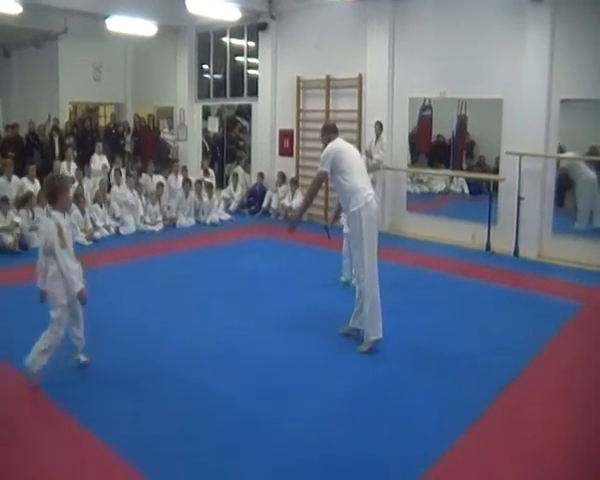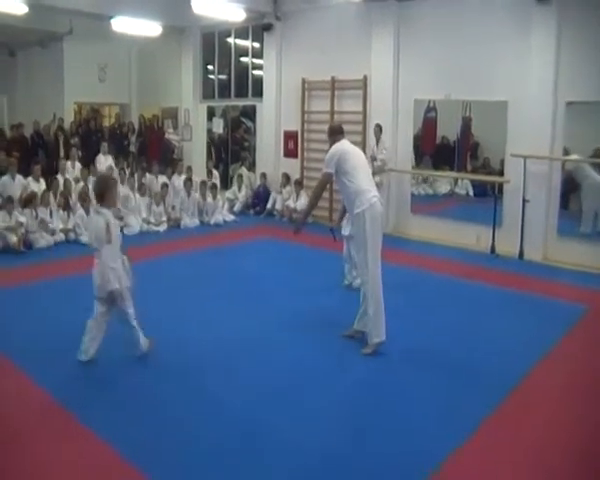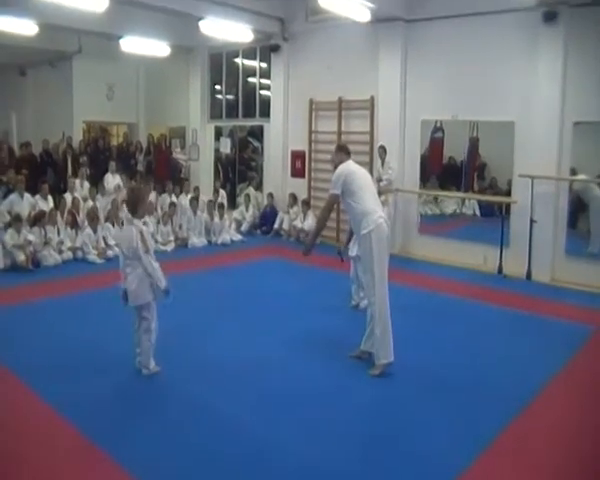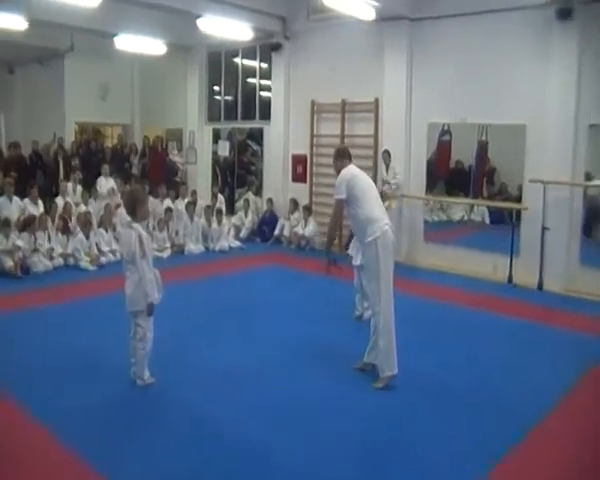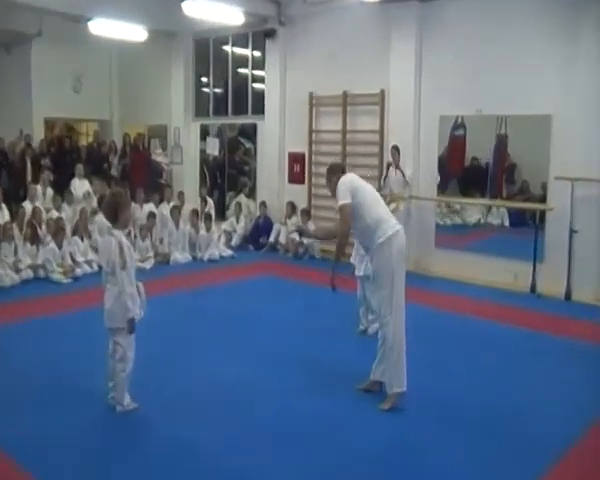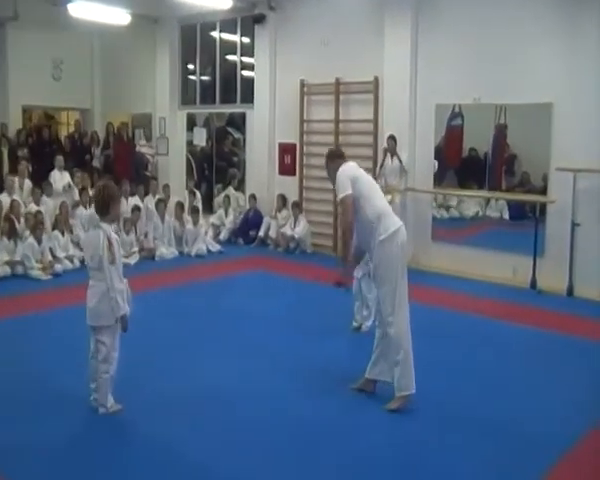
dt=0.4s
person 1, frame 1
left shoulder: (331, 149)
right shoulder: (347, 148)
left elbow: (315, 186)
left wrist: (298, 215)
right wrist: (334, 216)
left hip: (361, 209)
right hip: (364, 207)
left knee: (366, 270)
right knee: (360, 269)
left ankle: (372, 333)
right ankle: (357, 324)
person 1, frame 2
left shoulder: (336, 150)
right shoulder: (354, 150)
left elbow: (320, 187)
left wrist: (303, 217)
right wrist: (340, 218)
left hip: (365, 211)
right hip: (368, 209)
left knee: (370, 272)
right knee: (364, 271)
left ankle: (375, 336)
right ankle: (362, 326)
person 1, frame 3
left shoulder: (342, 171)
right shoulder: (358, 171)
left elbow: (327, 210)
left wrist: (312, 240)
left hip: (371, 232)
right hip: (374, 229)
left knee: (377, 293)
right knee: (371, 292)
left ankle: (383, 357)
right ankle: (369, 346)
person 1, frame 4
left shoulder: (344, 176)
right shoulder: (358, 175)
left elbow: (336, 218)
left wrist: (328, 251)
left hip: (376, 239)
right hip: (377, 237)
left knee: (381, 304)
right knee: (375, 302)
left ankle: (387, 369)
right ankle: (372, 359)
person 1, frame 5
left shoulder: (343, 183)
right shoulder: (353, 182)
left elbow: (344, 228)
right elbow: (341, 227)
left wrist: (335, 264)
right wrist: (310, 233)
left hip: (387, 243)
right hip: (386, 243)
left knee: (391, 316)
right knee: (383, 314)
left ankle: (394, 386)
right ankle: (379, 376)
person 1, frame 6
left shoulder: (342, 173)
left elbow: (347, 220)
left wrist: (344, 263)
right wrist: (352, 264)
left hip: (387, 240)
right hip: (386, 238)
left knee: (394, 315)
right knee: (382, 314)
person 2, frame 1
left shoulder: (50, 221)
right shoulder: (58, 224)
left elbow: (43, 256)
right elbow: (65, 260)
left wrist: (42, 284)
right wrist: (79, 287)
left hip: (53, 280)
right hip: (62, 282)
left knee: (75, 318)
right knee: (57, 327)
left ankle: (80, 355)
right ankle: (33, 366)
person 2, frame 2
left shoulder: (95, 217)
right shoulder: (108, 221)
right elbow: (109, 257)
right wrist: (113, 286)
left hip: (100, 274)
right hip: (112, 275)
left knee: (100, 314)
right knee: (128, 311)
right ankle: (141, 344)
person 2, frame 3
left shoulder: (124, 230)
right shoulder: (140, 232)
left elbow: (123, 261)
right elbow: (149, 262)
left wrist: (125, 286)
right wrist: (163, 284)
left hip: (132, 283)
right hip: (144, 284)
left knee: (140, 325)
right knee: (148, 326)
left ankle: (141, 361)
right ankle: (147, 365)
person 2, frame 4
left shoulder: (126, 231)
right shoulder: (140, 235)
right elbow: (145, 270)
right wrist: (151, 297)
left hip: (132, 289)
right hip: (142, 291)
left knee: (137, 332)
right knee: (145, 334)
left ankle: (136, 370)
right ankle: (141, 375)
person 2, frame 5
left shoulder: (107, 240)
right shoulder: (121, 243)
right elbow: (126, 282)
right wrist: (131, 313)
left hip: (112, 304)
right hip: (122, 306)
left knee: (115, 352)
right knee: (124, 354)
left ankle: (114, 395)
right ankle: (121, 400)
person 2, frame 6
left shoulder: (91, 234)
right shoulder: (109, 237)
right elbow: (114, 278)
right wrist: (122, 310)
left hip: (94, 300)
right hip: (107, 304)
left knee: (97, 351)
right knee: (108, 354)
left ankle: (97, 396)
right ankle: (104, 402)
